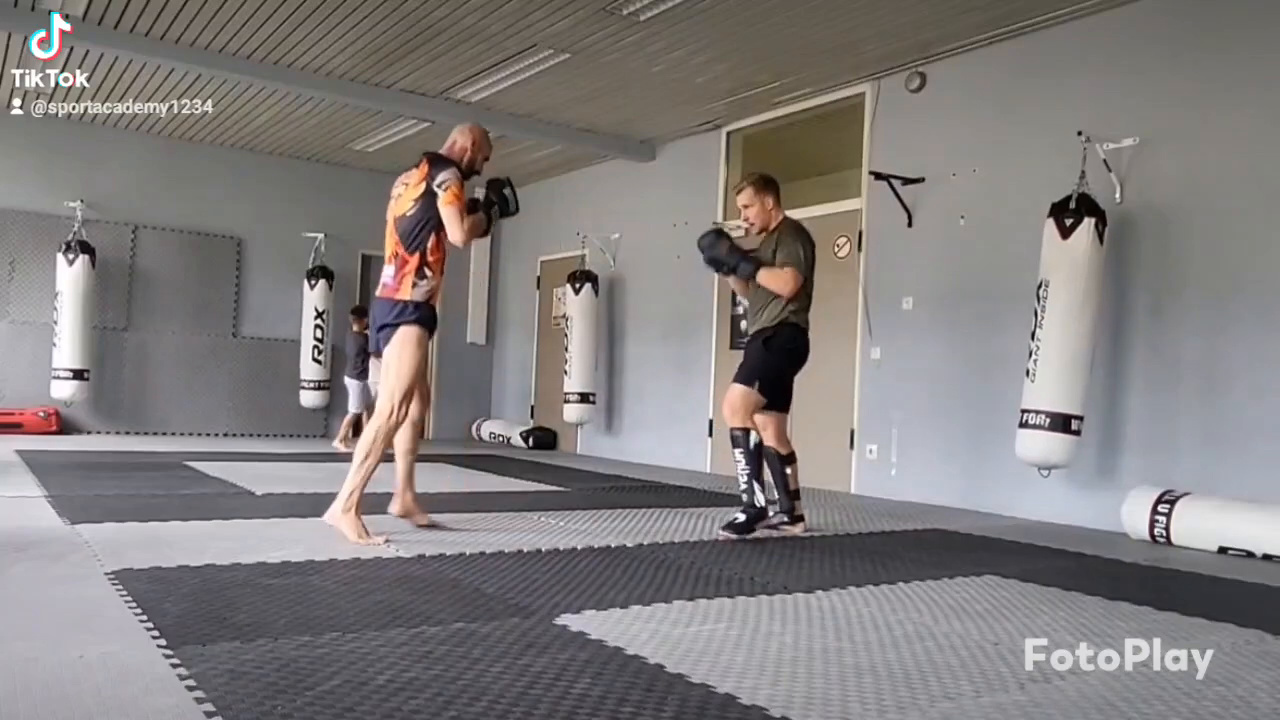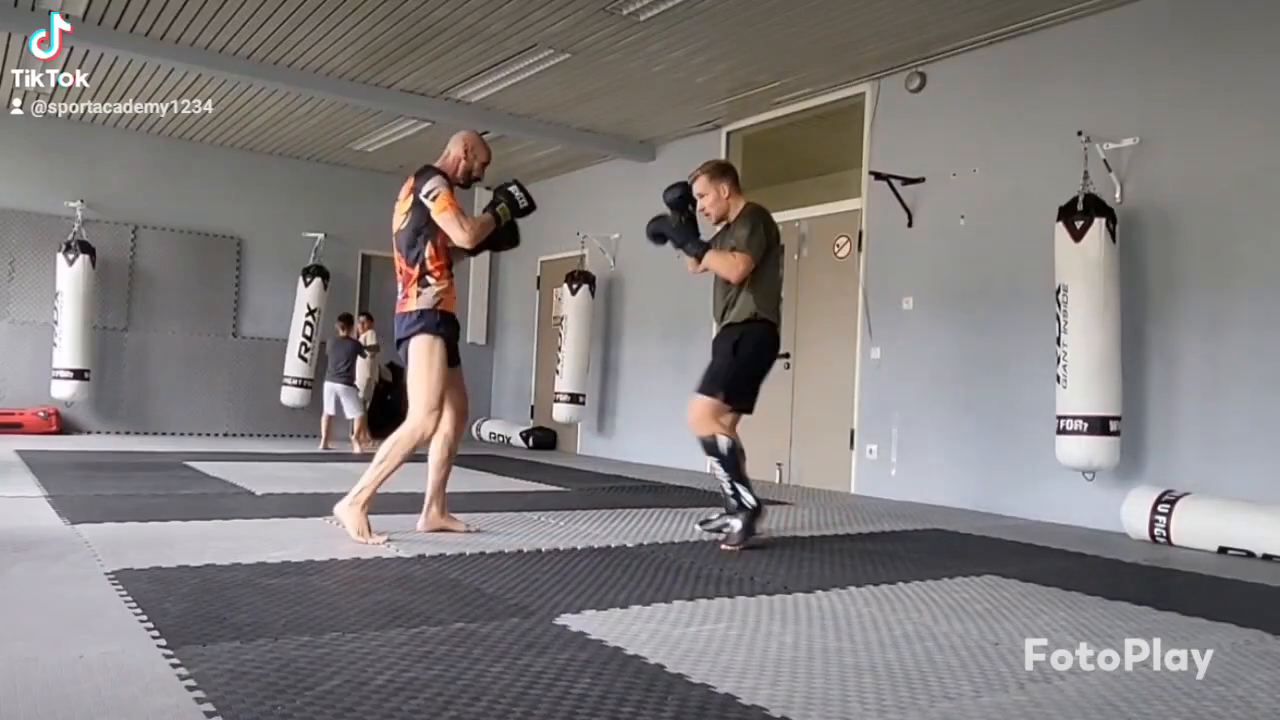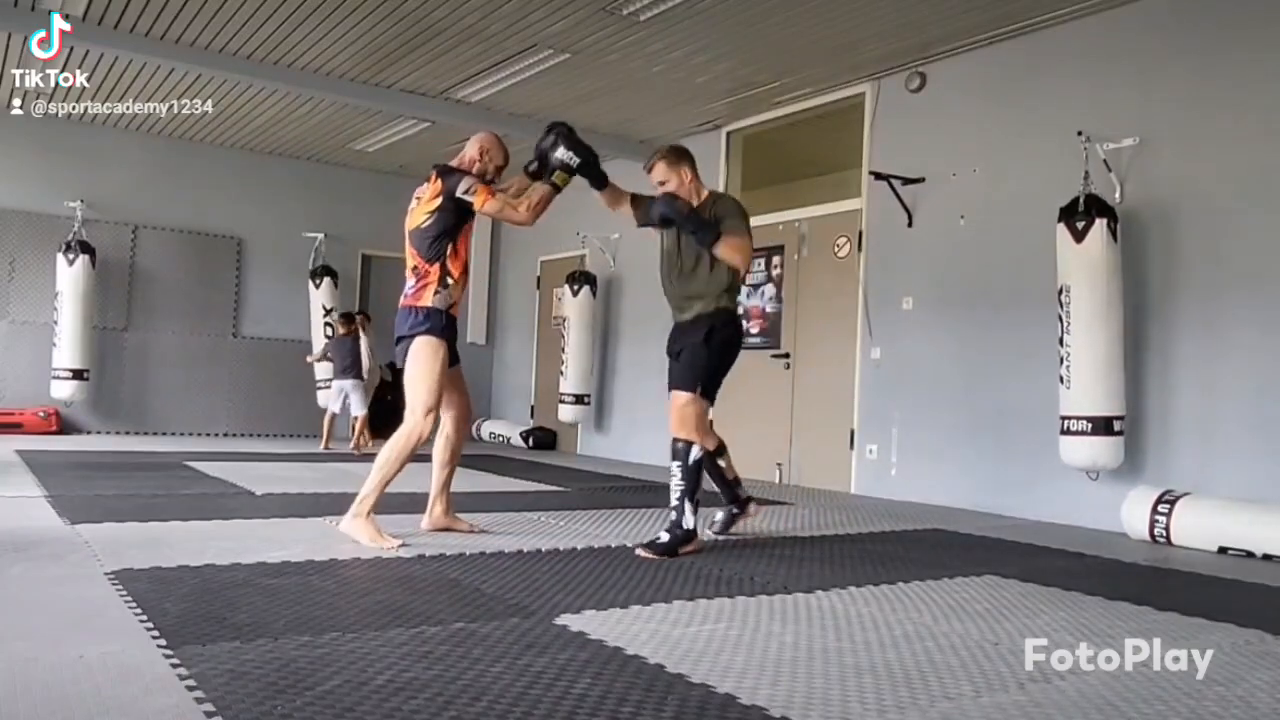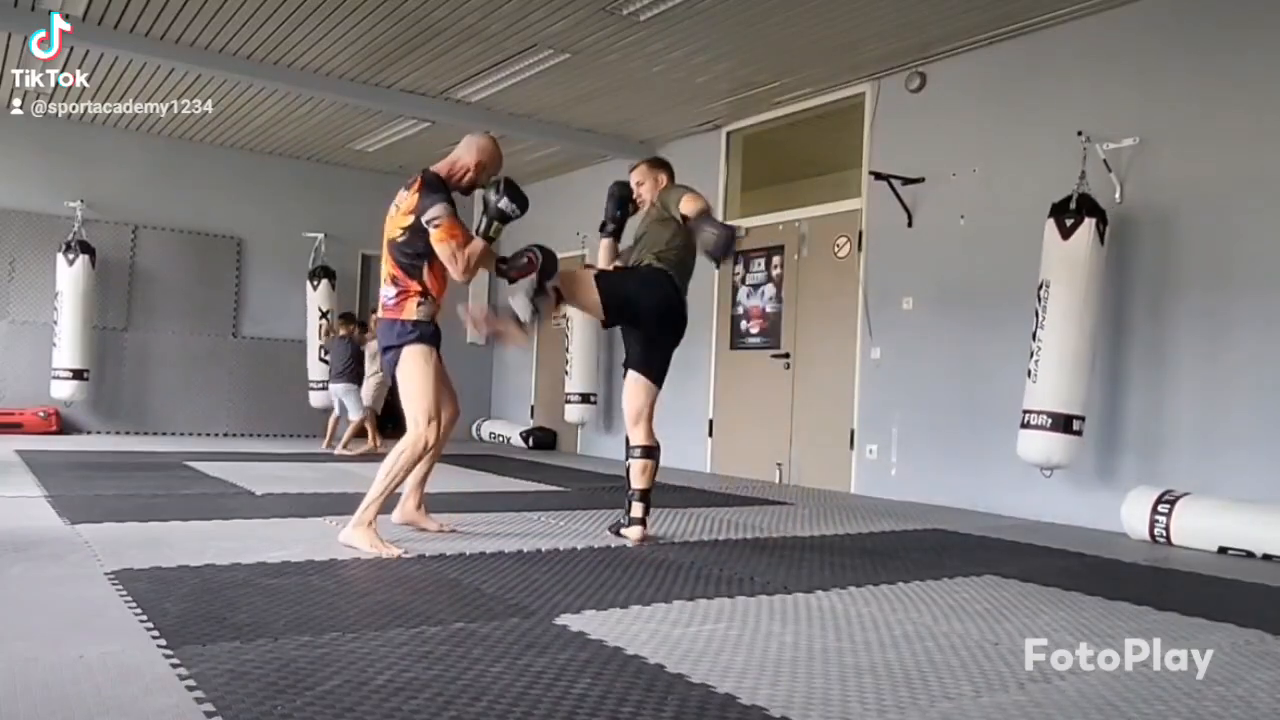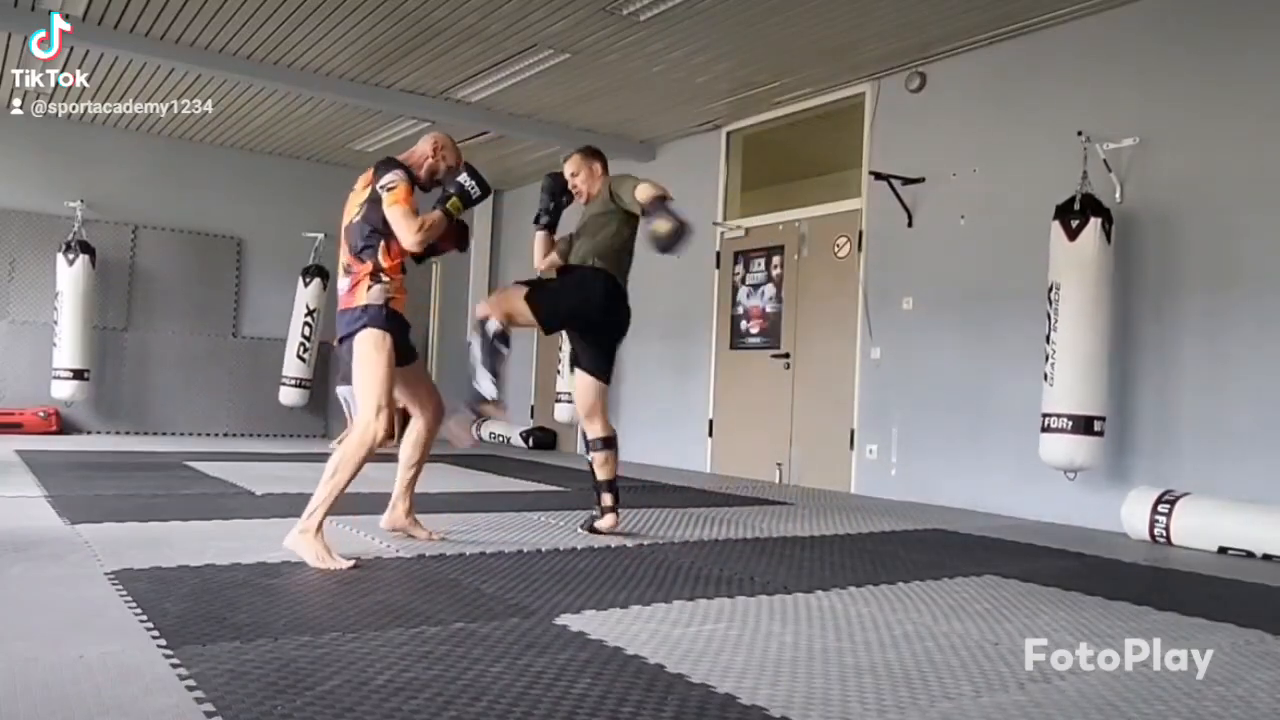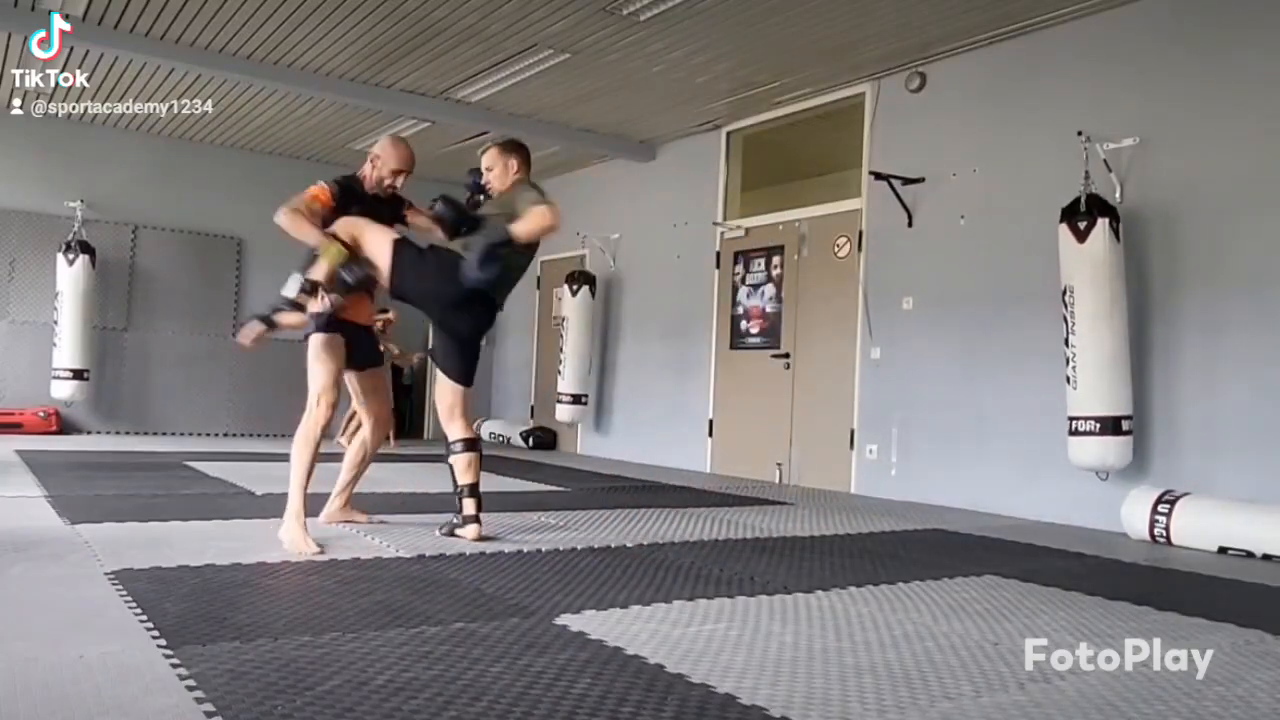
dt=0.7s
person 1, frame 1
left shoulder: (410, 177)
right shoulder: (445, 173)
right elbow: (459, 236)
left wrist: (474, 214)
right wrist: (489, 212)
left hip: (391, 301)
right hip: (408, 306)
left knee: (415, 402)
right knee: (394, 408)
left ankle: (404, 495)
right ankle: (344, 506)
person 1, frame 2
left shoulder: (429, 191)
right shoulder: (431, 183)
right elbow: (465, 236)
left wrist: (485, 234)
right wrist: (500, 210)
left hip: (437, 318)
right hip: (422, 317)
left knee: (456, 414)
right knee: (425, 420)
left ankle: (433, 511)
right ankle: (357, 500)
person 1, frame 3
left shoulder: (439, 188)
right shoulder: (456, 183)
left elbow: (504, 197)
right elbow: (523, 214)
left wrist: (538, 167)
right wrist: (559, 175)
left hip: (432, 317)
right hip: (425, 317)
left knee: (458, 414)
right knee: (420, 421)
left ankle: (438, 510)
right ankle: (358, 513)
person 1, frame 4
left shoulder: (428, 189)
right shoulder: (435, 199)
left elbow: (450, 257)
right elbow: (460, 270)
right wrist: (493, 222)
left hip: (412, 323)
right hip: (406, 324)
left knee: (447, 412)
right knee: (425, 431)
left ankle: (409, 505)
right ankle: (360, 523)
person 1, frame 5
left shoulder: (384, 183)
right shoulder: (392, 175)
right elbow: (413, 237)
left wrist: (436, 245)
right wrist: (454, 204)
left hip: (385, 315)
right hip: (368, 313)
left knee: (429, 410)
right knee: (372, 424)
left ankle: (400, 510)
right ankle: (307, 529)
person 1, frame 6
left shoulder: (392, 204)
right shoulder: (338, 191)
left elbow: (435, 227)
right elbow: (287, 215)
left hip: (365, 322)
right hip: (331, 317)
left knee: (380, 421)
right knee: (322, 407)
left ankle: (338, 503)
right ankle: (294, 517)
person 2, frame 1
left shoulder: (792, 234)
right shoulder: (768, 241)
left elbow: (788, 285)
right elbow: (746, 289)
left wrist: (744, 263)
right wrist: (727, 265)
left hip: (782, 339)
right hip: (767, 340)
left knee: (735, 408)
right knee: (770, 430)
left ankle: (754, 504)
right ankle: (791, 512)
person 2, frame 2
left shoulder: (752, 218)
right shoulder: (734, 228)
left elbow: (735, 269)
right elbow: (701, 263)
left wrist: (687, 241)
right wrist: (684, 223)
left hip: (750, 335)
right hip: (742, 337)
left knee: (702, 416)
right knee: (715, 426)
left ankle: (747, 503)
right ankle: (735, 511)
person 2, frame 3
left shoulder: (725, 208)
right shoulder: (667, 207)
left elbow: (741, 258)
right elbow: (618, 202)
left wrist: (693, 224)
right wrist: (592, 172)
left hip: (714, 328)
right hip: (686, 329)
left knee: (680, 419)
right knee: (693, 424)
left ankle: (682, 528)
right ankle: (738, 500)
person 2, frame 4
left shoulder: (676, 196)
right shoulder: (652, 223)
left elbow: (692, 203)
right elbow: (606, 267)
left wrist: (705, 221)
right wrist: (612, 223)
left hip: (646, 287)
right hip: (669, 314)
left knee: (545, 267)
right knee: (637, 420)
left ankle: (516, 321)
right ankle: (635, 519)
person 2, frame 5
left shoulder: (617, 189)
right shoulder: (584, 227)
left elbow: (651, 191)
right elbow: (543, 263)
left wrist: (658, 208)
right wrist: (548, 213)
left hip: (589, 288)
right hip: (609, 310)
left knee: (492, 309)
right knee: (591, 413)
left ankle: (486, 398)
right ankle: (607, 507)
person 2, frame 6
left shoulder: (522, 192)
left elbow: (547, 217)
left wrist: (500, 240)
right wrist: (457, 227)
left hip: (450, 276)
right hip: (473, 309)
left knee: (346, 229)
right knee: (452, 414)
left ankle: (301, 301)
right ankle: (468, 515)
